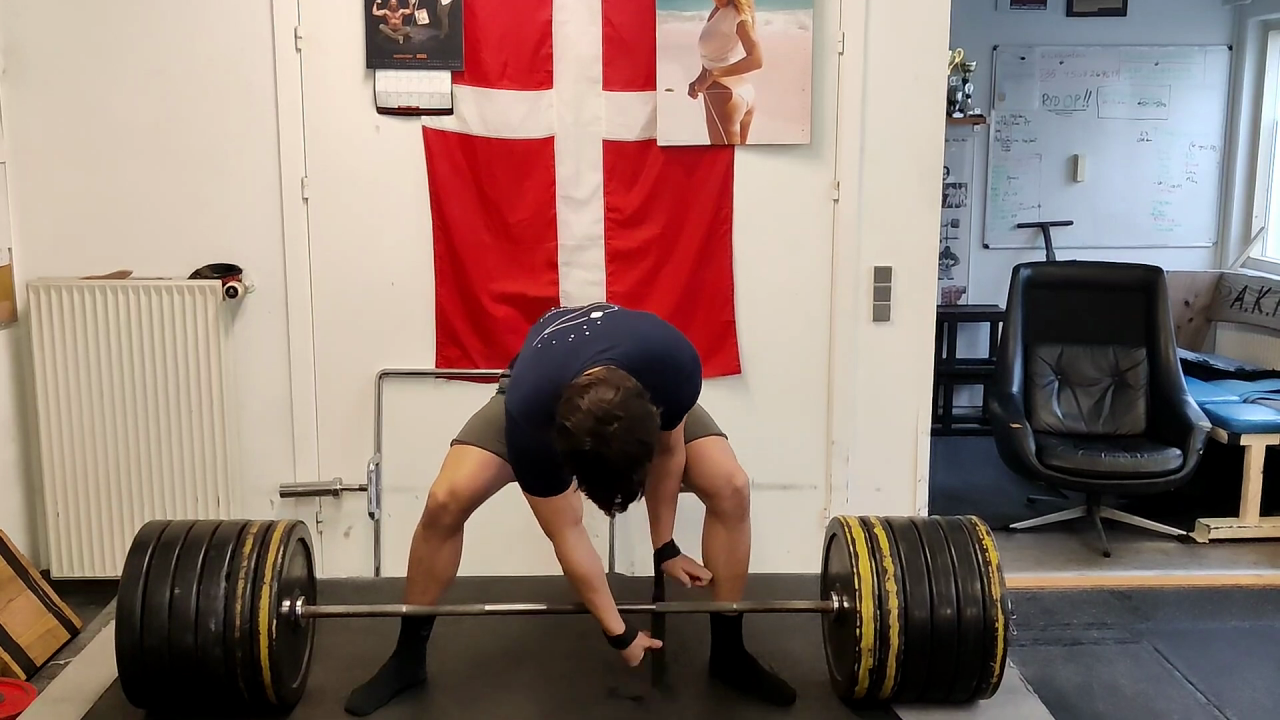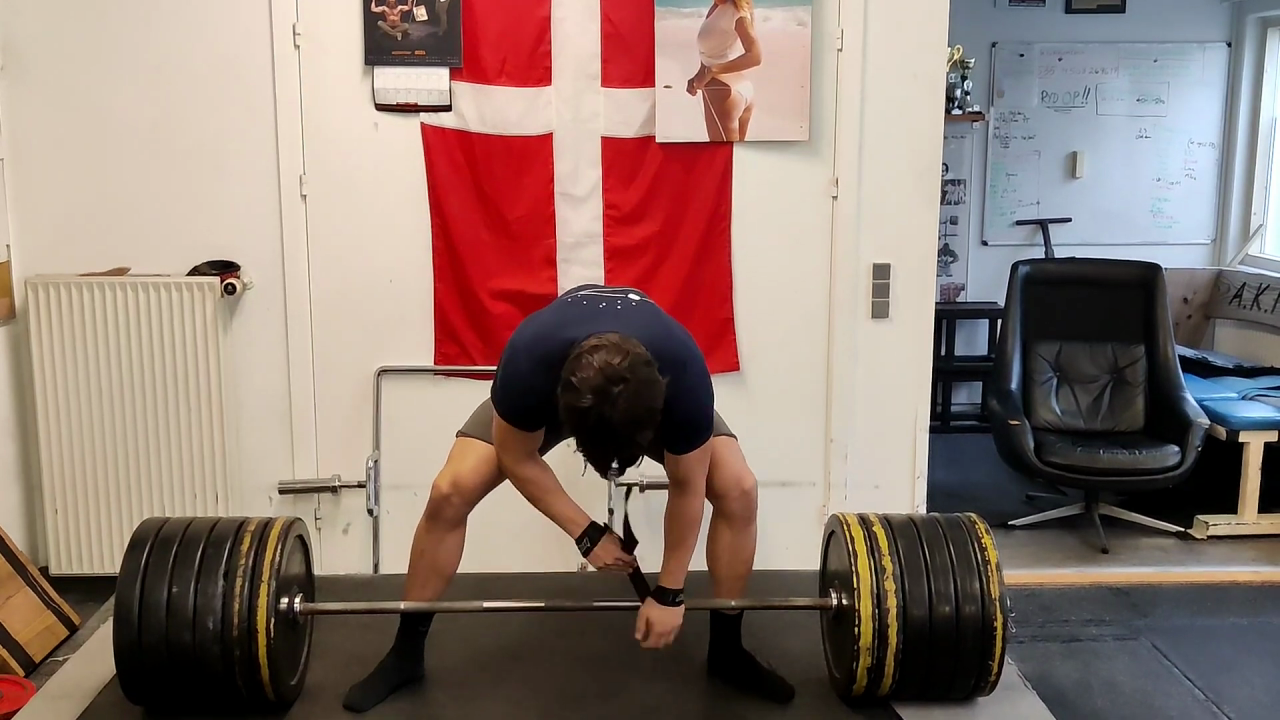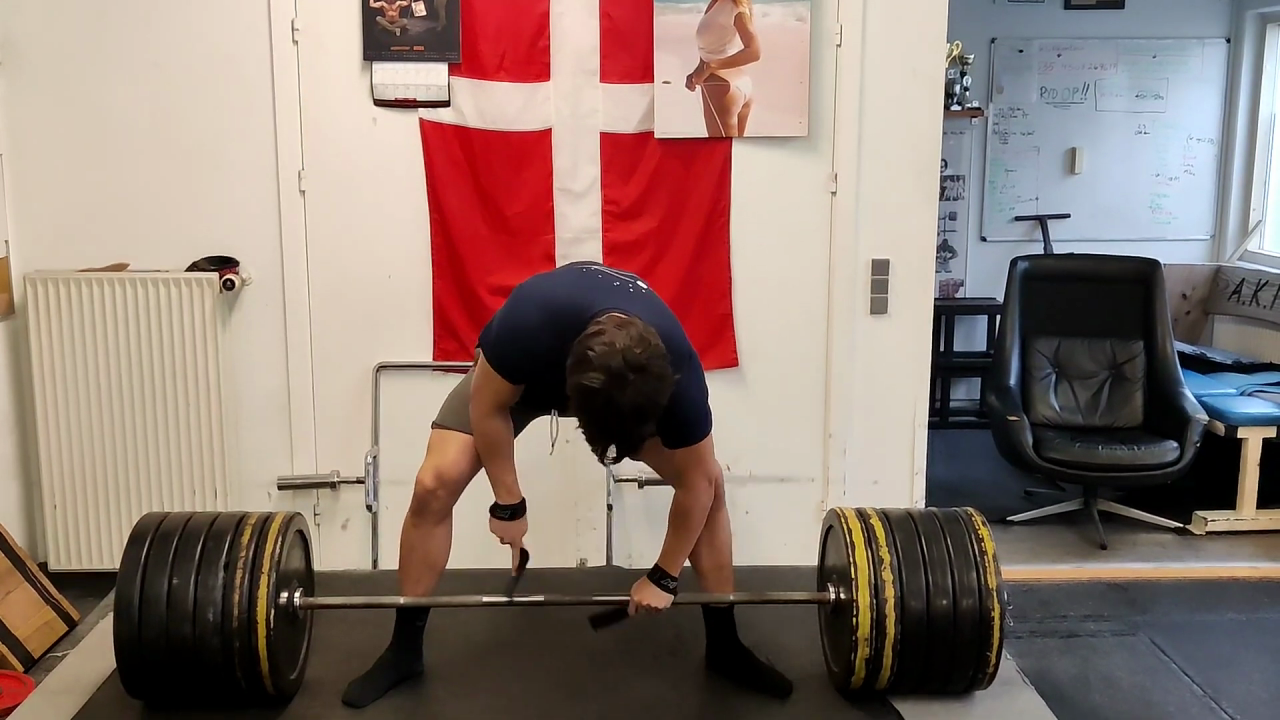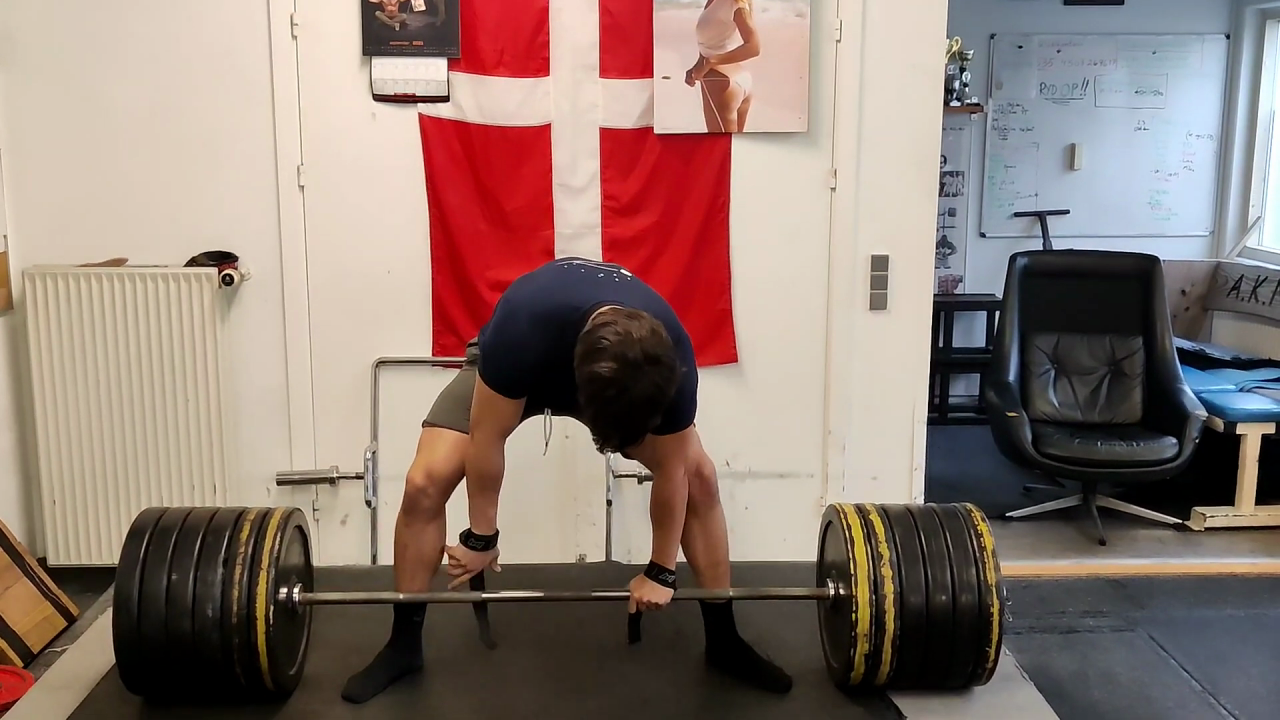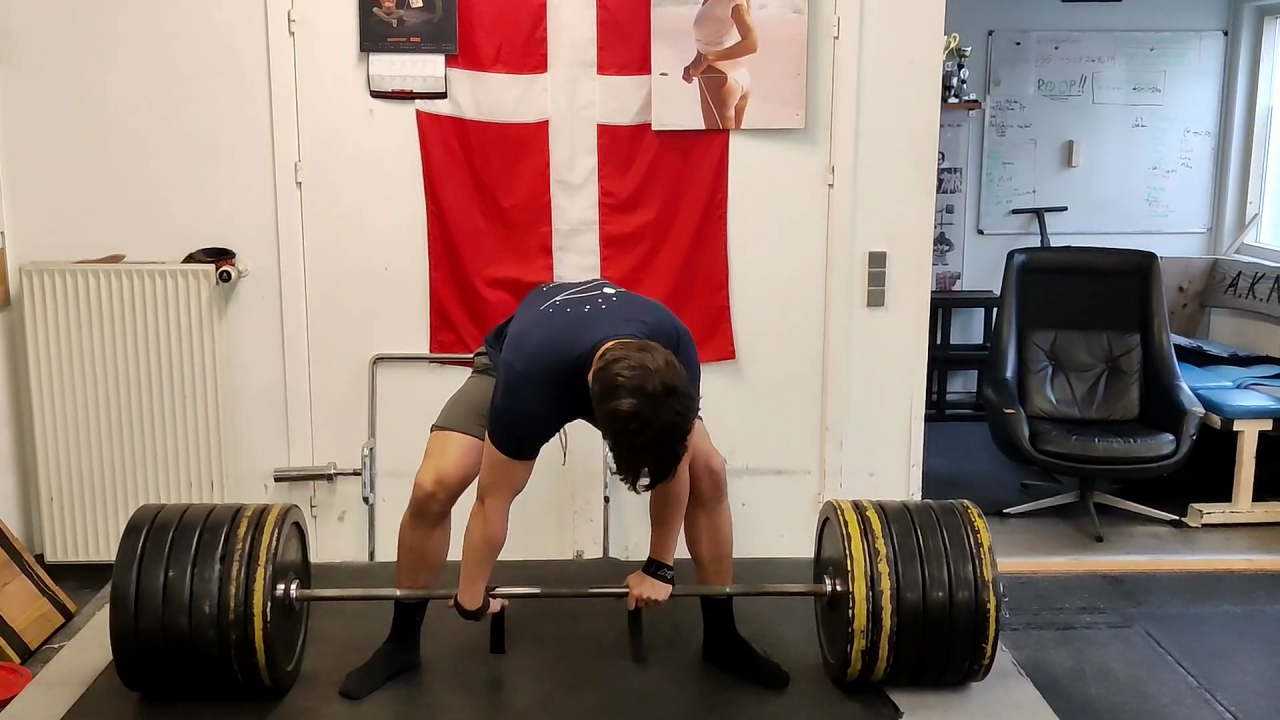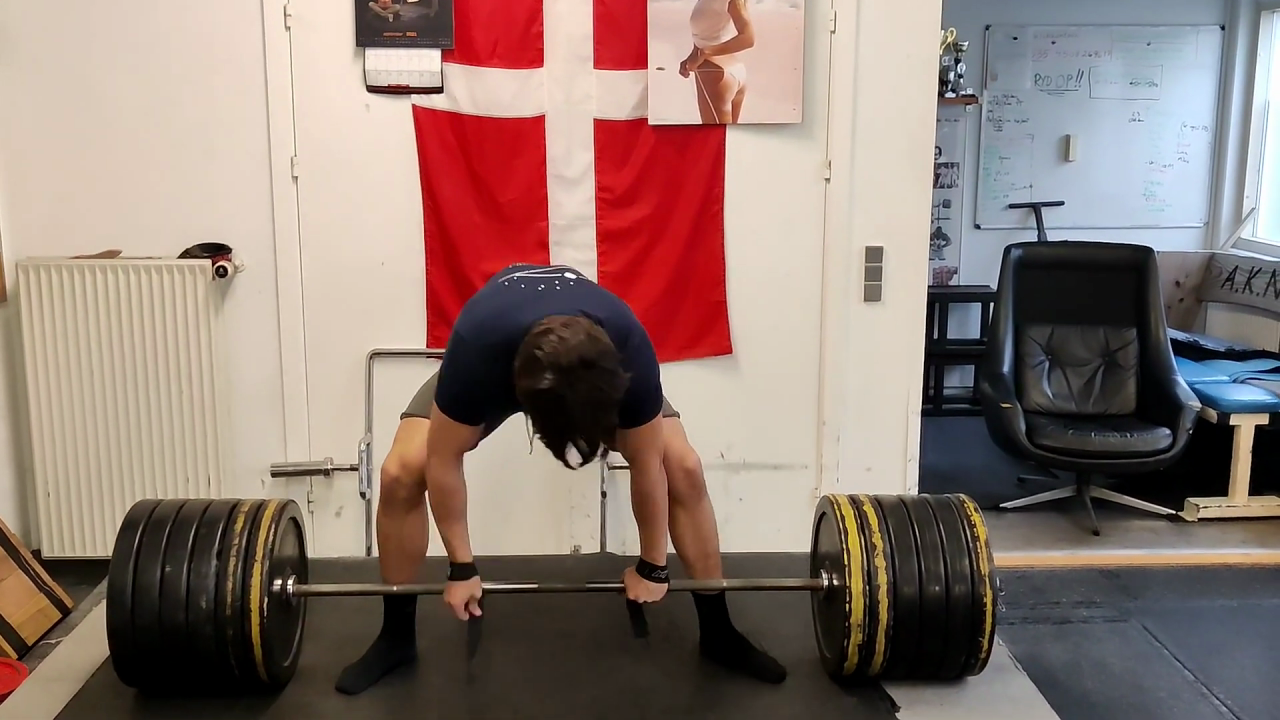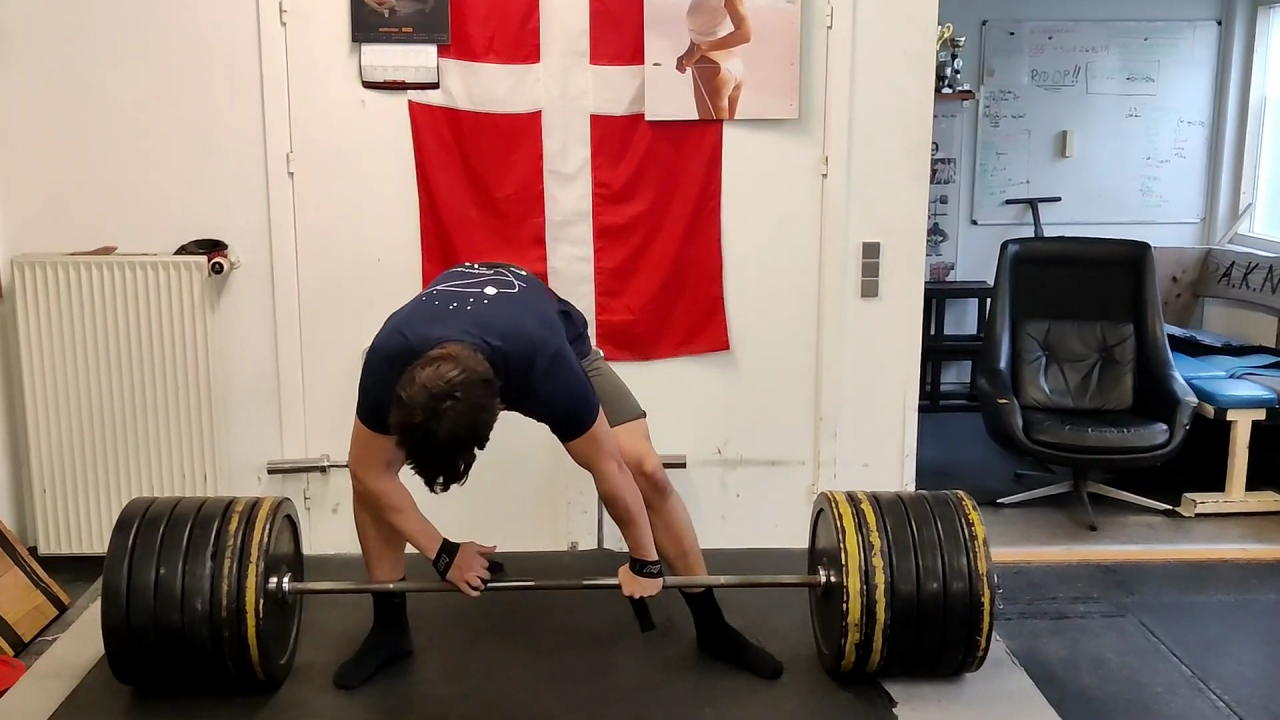
dt=0.5s
person 1, frame 1
left shoulder: (673, 364)
right shoulder: (531, 414)
left elbow: (672, 449)
right elbow: (567, 535)
left wrist: (666, 549)
right wrist: (620, 633)
left hip: (643, 380)
right hip: (540, 388)
left knee: (729, 488)
right knee: (446, 500)
left ankle: (728, 653)
right ankle: (408, 657)
person 1, frame 2
left shoulder: (684, 376)
right shoulder: (530, 359)
left elbow: (687, 488)
right elbow: (517, 459)
left wrist: (669, 594)
right wrist: (588, 534)
left hip: (651, 388)
right hip: (553, 383)
left knee: (738, 490)
right knee: (450, 492)
left ankle: (726, 649)
right ankle: (407, 652)
person 1, frame 3
left shoulder: (677, 371)
right shoulder: (530, 319)
left elbow: (695, 484)
right elbow: (487, 410)
left wrist: (664, 576)
right wrist: (510, 504)
right hip: (513, 375)
left knee: (710, 480)
right knee: (435, 484)
left ankle: (723, 644)
right ankle: (405, 647)
person 1, frame 4
left shoulder: (670, 359)
right shoulder: (525, 322)
left elbow: (670, 472)
right elbow: (486, 440)
left wrist: (660, 571)
right wrist: (482, 538)
right hip: (514, 366)
left knee: (698, 476)
right knee: (425, 483)
left ankle: (723, 640)
right ankle: (404, 644)
person 1, frame 5
left shoulder: (675, 355)
right shoulder: (529, 377)
left elbow: (673, 466)
right elbow: (494, 502)
left wrist: (660, 567)
right wrist: (470, 600)
right hip: (512, 363)
left knee: (707, 471)
right knee: (433, 487)
left ankle: (722, 637)
right ankle: (402, 641)
person 1, frame 6
left shoulder: (627, 350)
right shoulder: (478, 345)
left elbow: (647, 464)
right elbow: (443, 463)
left wrist: (652, 566)
right wrist: (462, 568)
left hip: (592, 359)
right hip: (485, 345)
left knee: (683, 467)
right knee: (401, 472)
left ankle: (718, 631)
right ankle: (396, 636)
person 1, frame 7
left shoulder: (548, 367)
right shoulder: (390, 361)
left elbow: (607, 467)
right elbow: (368, 469)
left wrist: (644, 561)
right wrist: (441, 552)
left hip: (554, 337)
left knee: (644, 468)
right knee: (369, 467)
left ankle: (712, 627)
right ankle: (389, 629)
